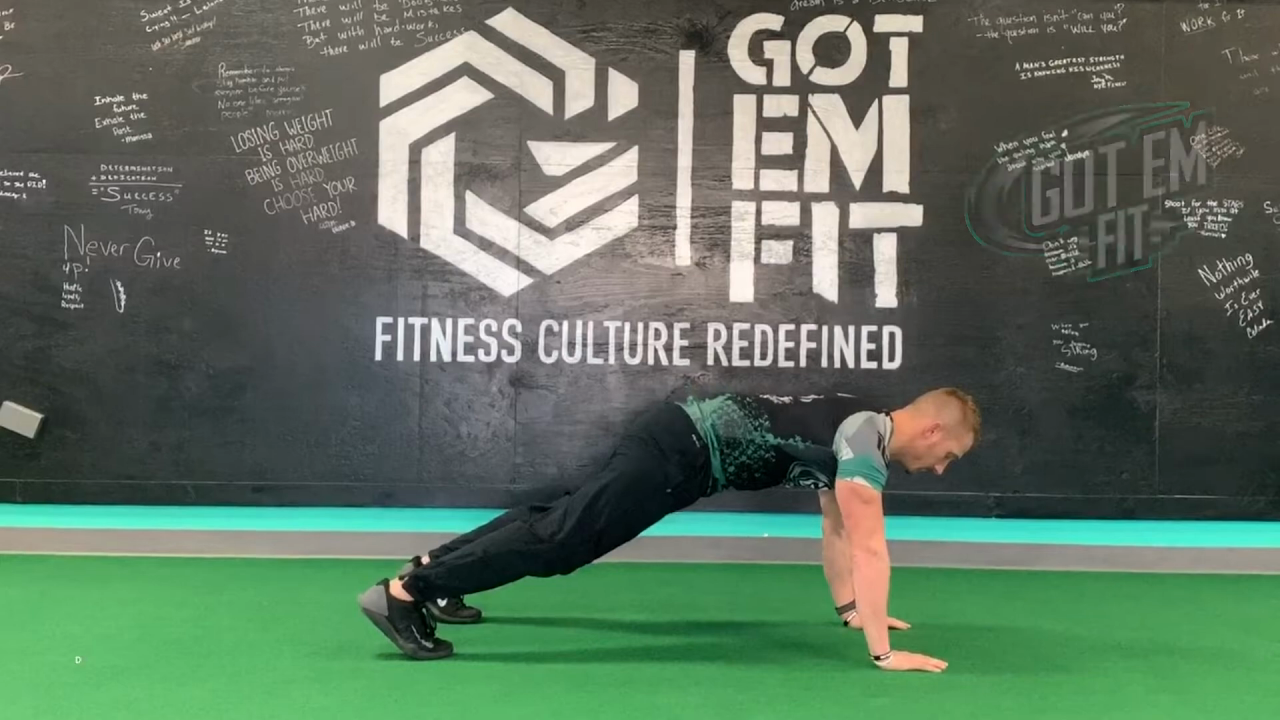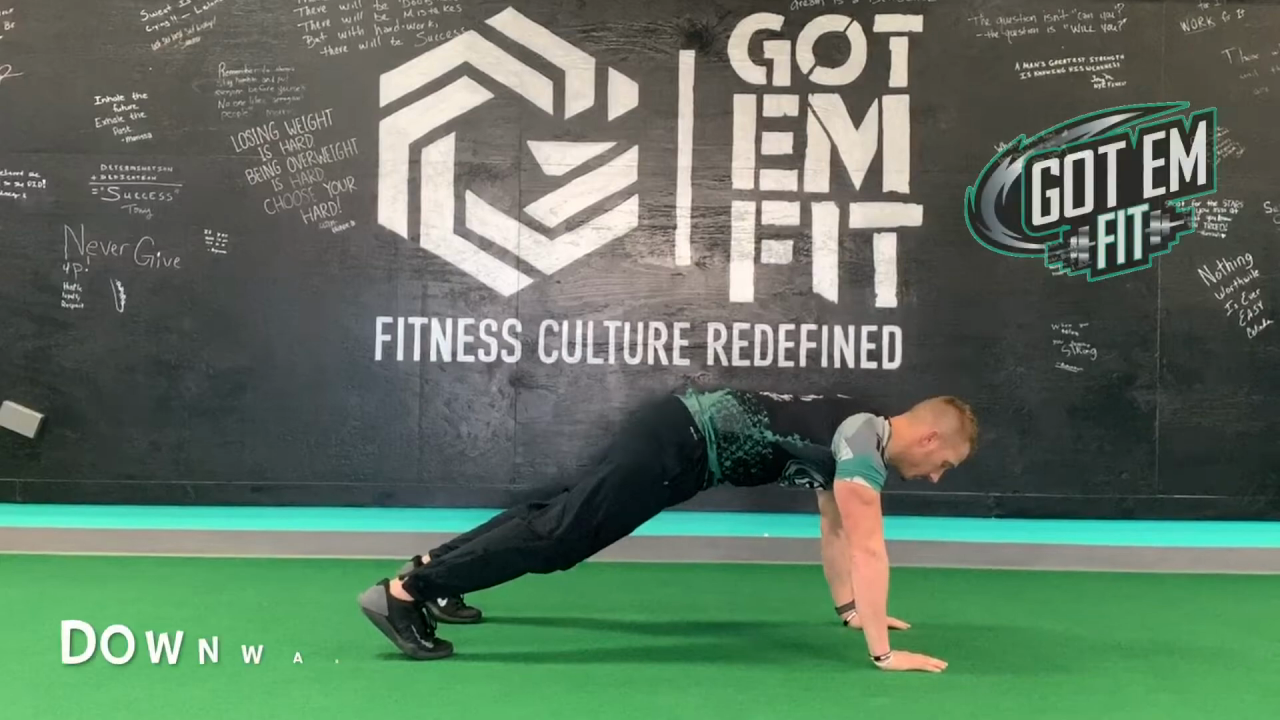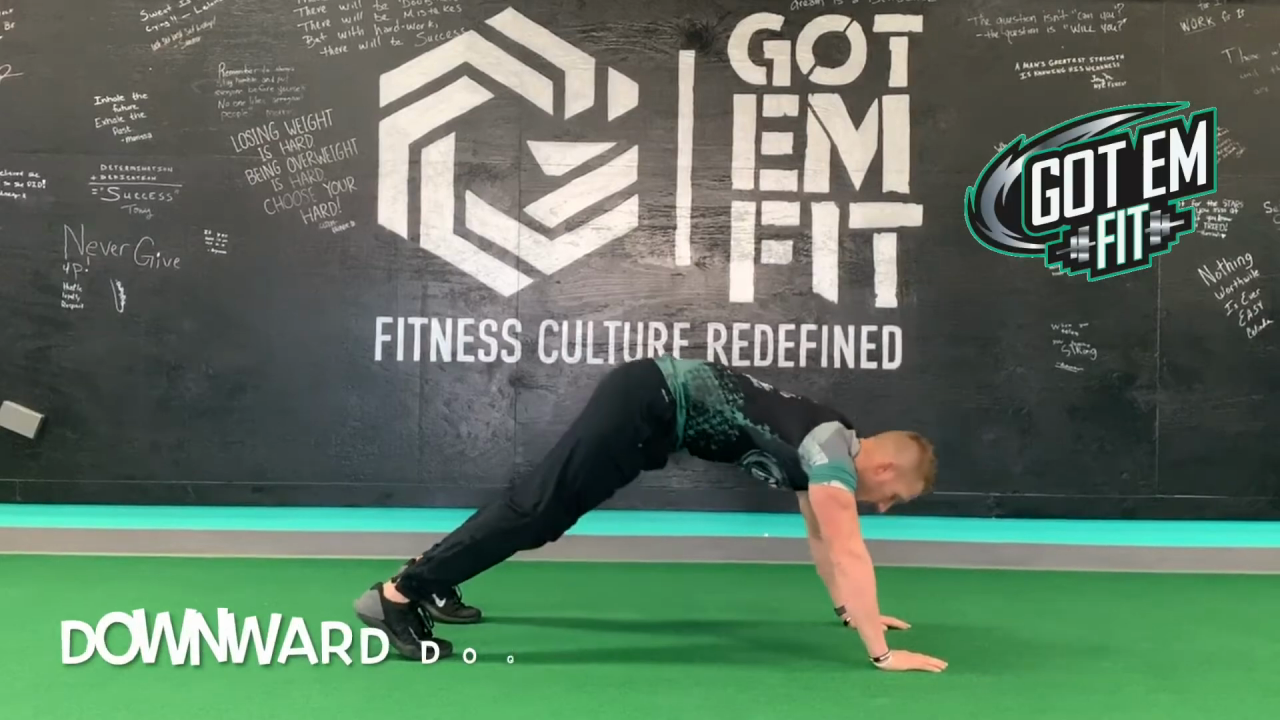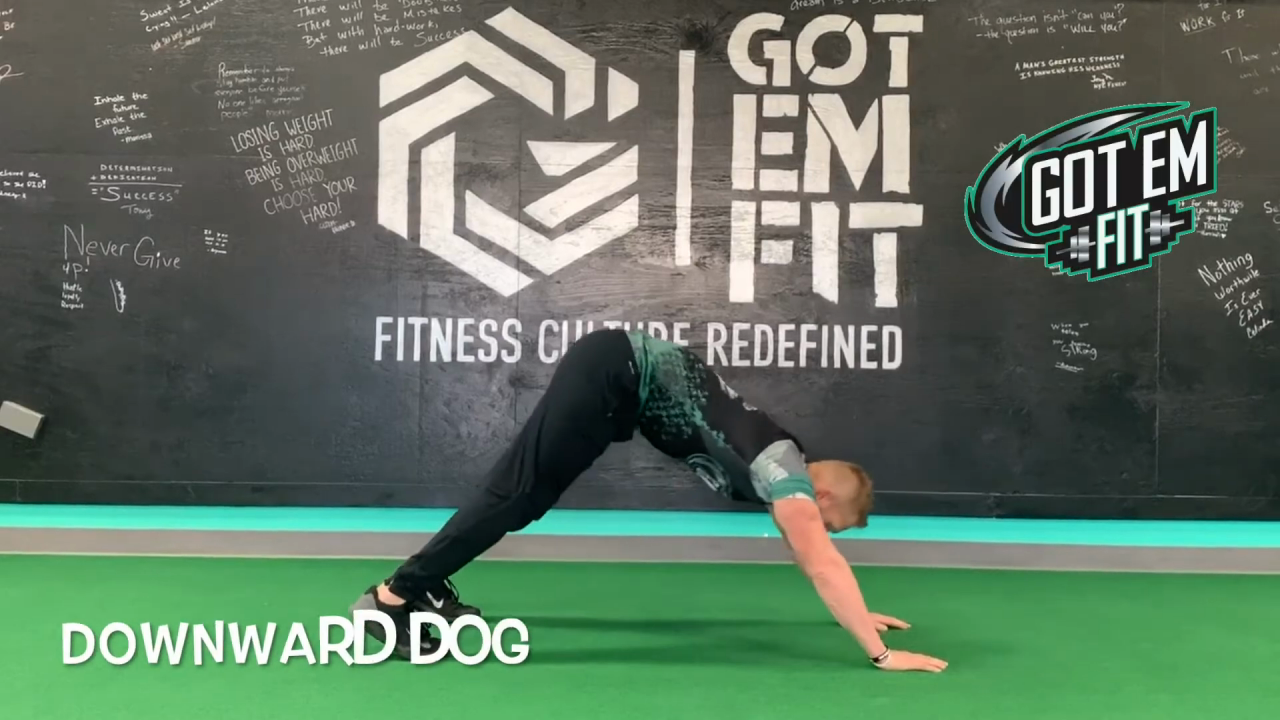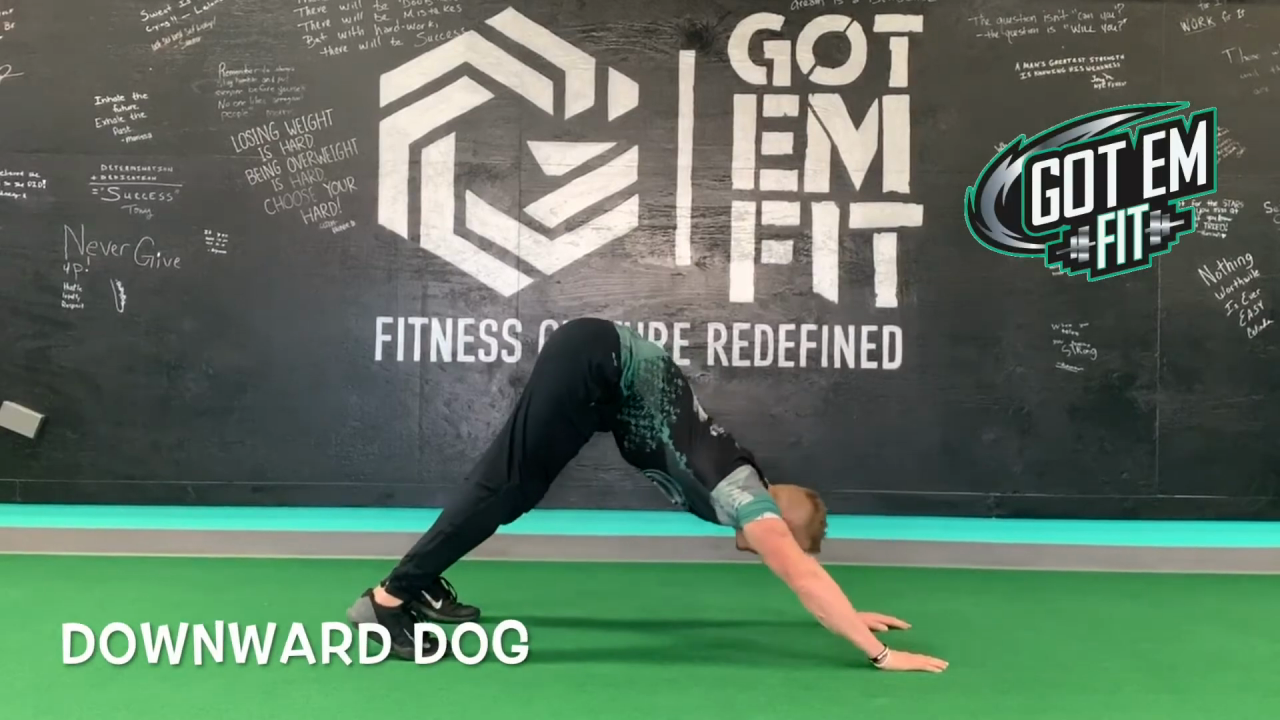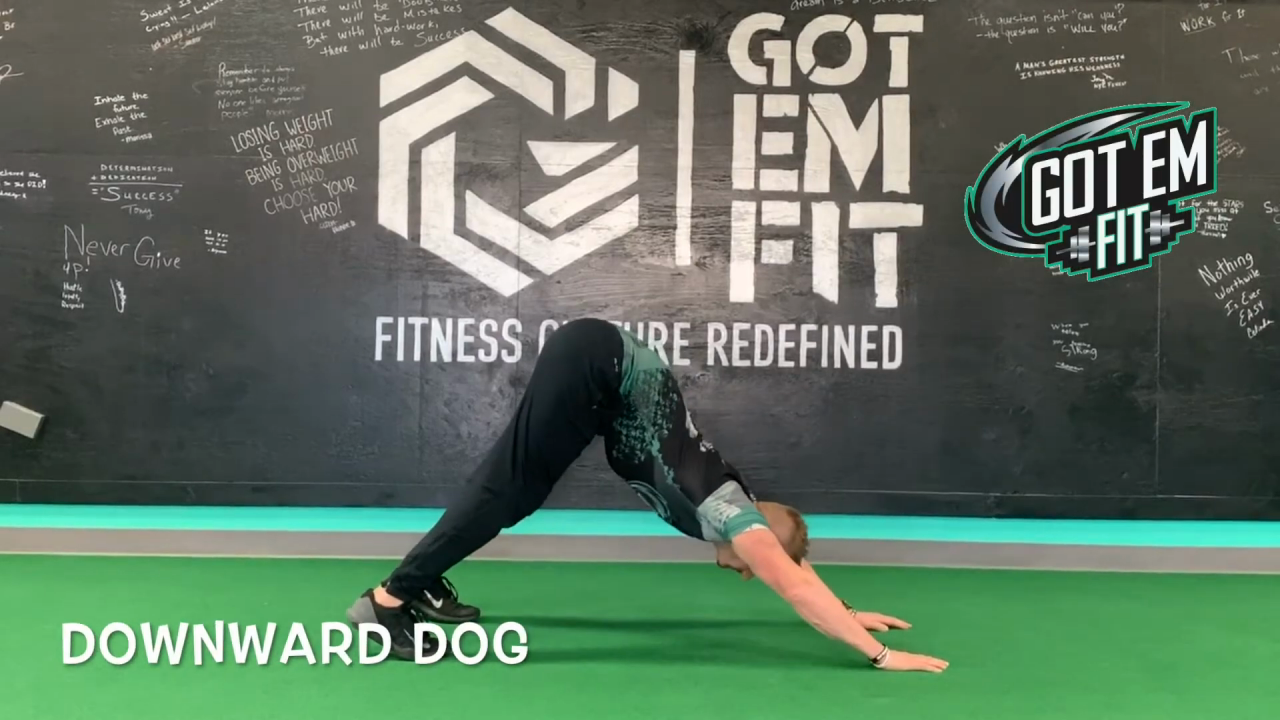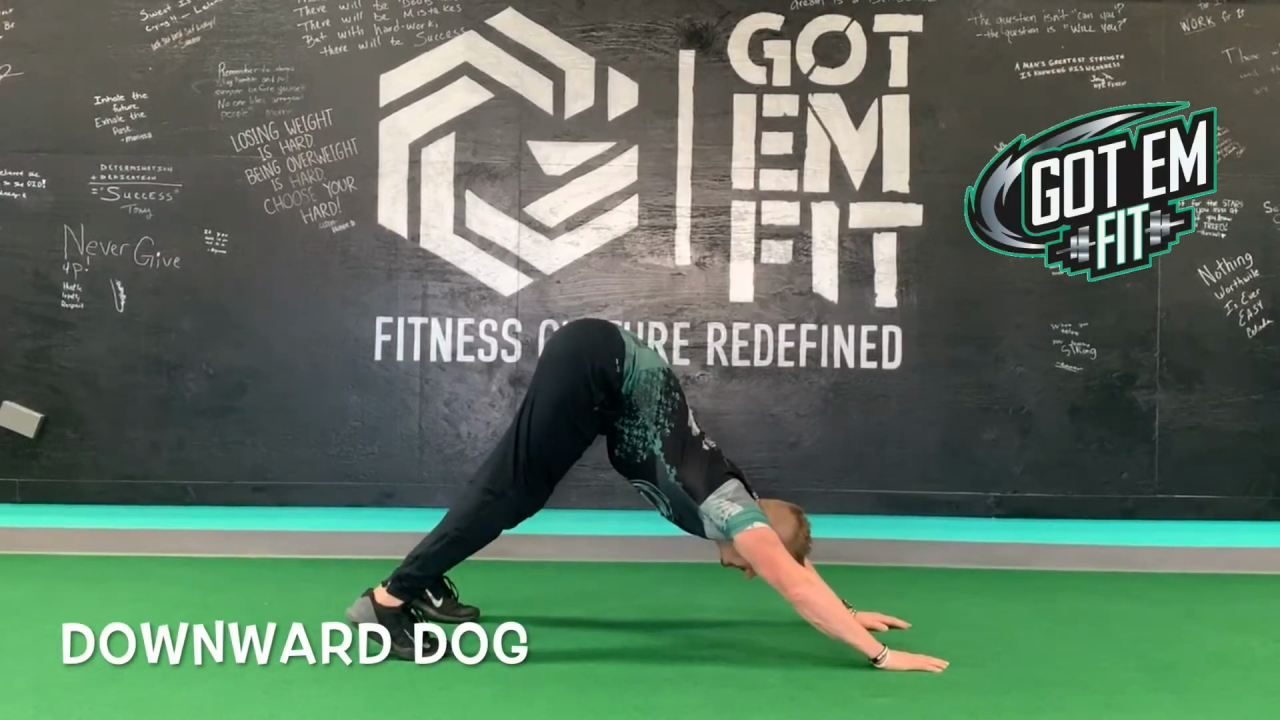
dt=0.3s
person 1, frame 1
left shoulder: (856, 431)
right shoulder: (865, 438)
left elbow: (836, 529)
right elbow: (868, 547)
left wrist: (849, 607)
right wrist: (882, 651)
left hip: (682, 439)
right hip: (678, 452)
left knee: (563, 517)
right knee: (560, 537)
left ankle: (433, 567)
right ankle: (404, 592)
person 1, frame 2
left shoulder: (853, 437)
right shoulder: (865, 441)
left elbow: (835, 530)
right elbow: (867, 550)
left wrist: (851, 608)
right wrist: (882, 651)
left hip: (677, 433)
right hip: (674, 442)
left knee: (562, 512)
right knee: (559, 533)
left ankle: (433, 565)
right ankle: (402, 592)
person 1, frame 3
left shoulder: (827, 443)
right shoulder: (831, 450)
left elbow: (820, 535)
right elbow: (848, 550)
left wrist: (847, 608)
right wrist: (882, 653)
left hip: (654, 399)
right hip: (649, 402)
left knee: (543, 496)
right knee: (541, 507)
left ankle: (427, 573)
right ankle: (396, 595)
person 1, frame 4
left shoulder: (781, 463)
right shoulder: (779, 471)
left elbow: (821, 561)
right elbow: (824, 564)
left wrist: (855, 611)
right wrist: (881, 653)
left hip: (619, 369)
right hip: (613, 372)
left knee: (525, 486)
right knee: (520, 491)
left ankle: (426, 585)
right ankle: (389, 598)
person 1, frame 5
left shoulder: (743, 484)
right shoulder: (737, 493)
left elbow: (802, 572)
right elbow: (803, 577)
left wrist: (847, 613)
right wrist: (880, 654)
left hip: (600, 359)
right hip: (595, 361)
left knee: (512, 482)
right knee: (508, 485)
left ankle: (421, 585)
right ankle: (388, 599)
person 1, frame 6
left shoulder: (728, 501)
right shoulder: (724, 509)
left elbow: (793, 566)
right elbow: (795, 586)
left wrist: (847, 611)
right wrist: (878, 653)
left hip: (597, 358)
right hip: (592, 361)
left knee: (512, 485)
right knee: (506, 488)
left ankle: (423, 585)
right ankle: (386, 600)
person 1, frame 7
left shoulder: (732, 499)
right shoulder: (727, 509)
left elbow: (796, 568)
right elbow: (796, 586)
left wrist: (848, 612)
right wrist: (880, 654)
left hip: (601, 359)
right hip: (595, 361)
left knee: (516, 486)
right knee: (511, 488)
left ankle: (423, 584)
right ankle: (389, 598)
